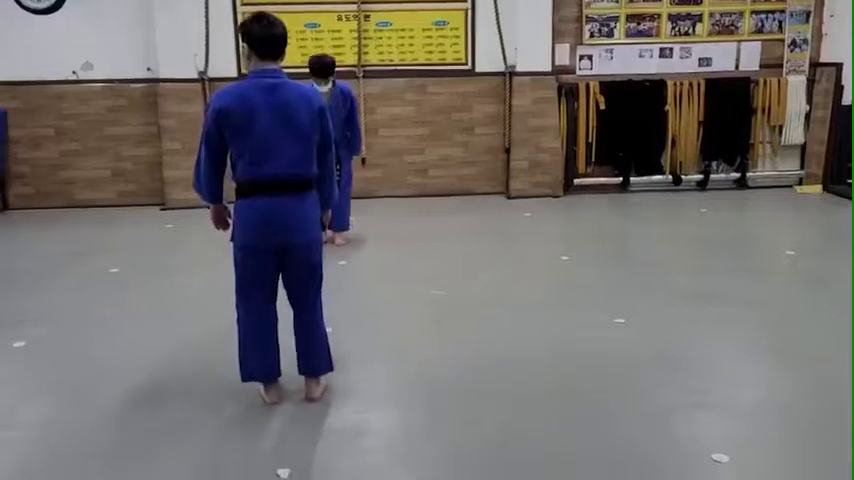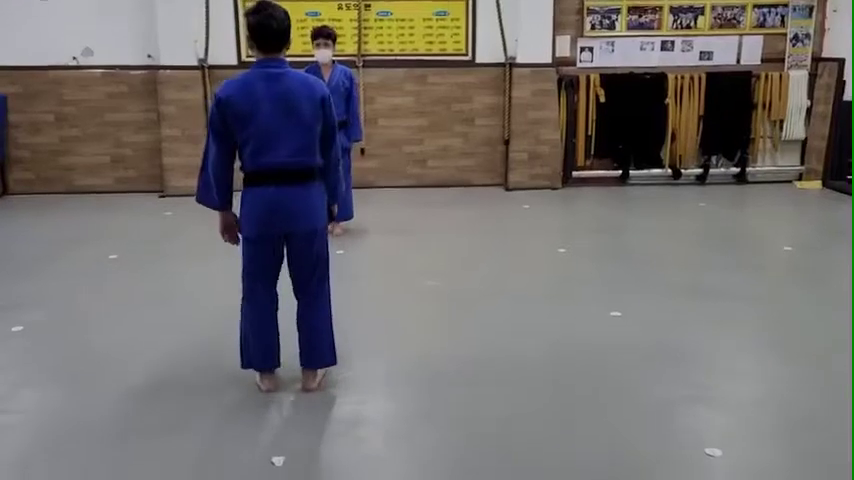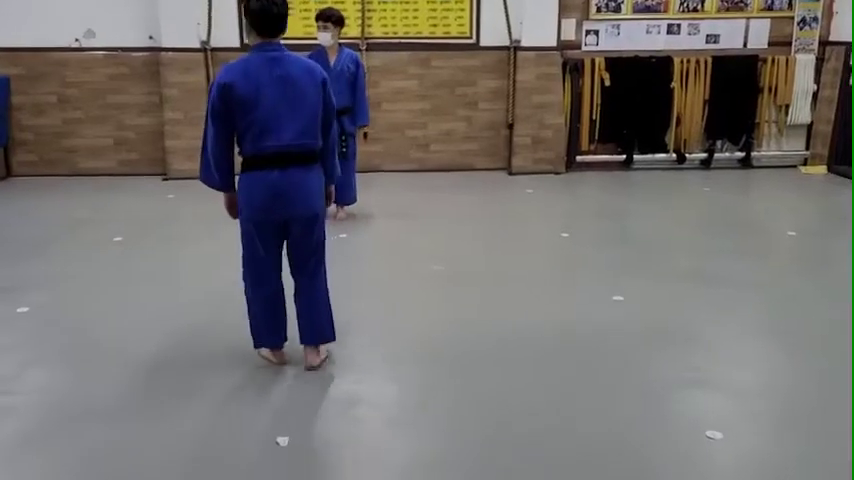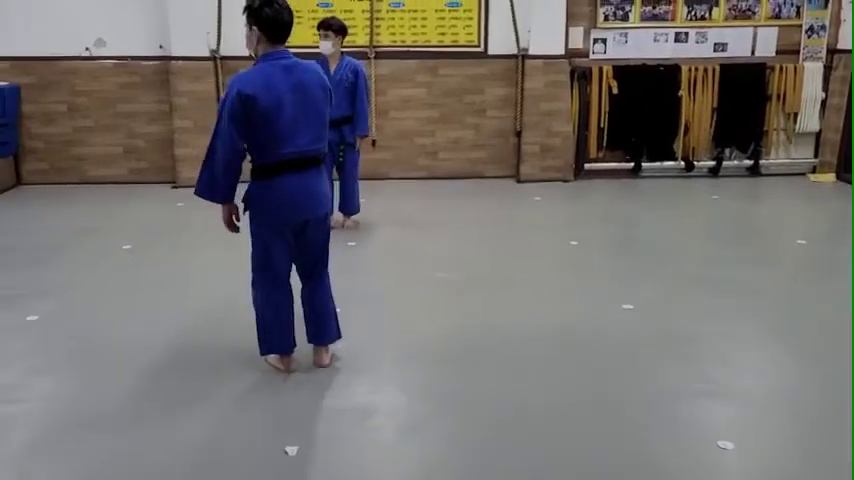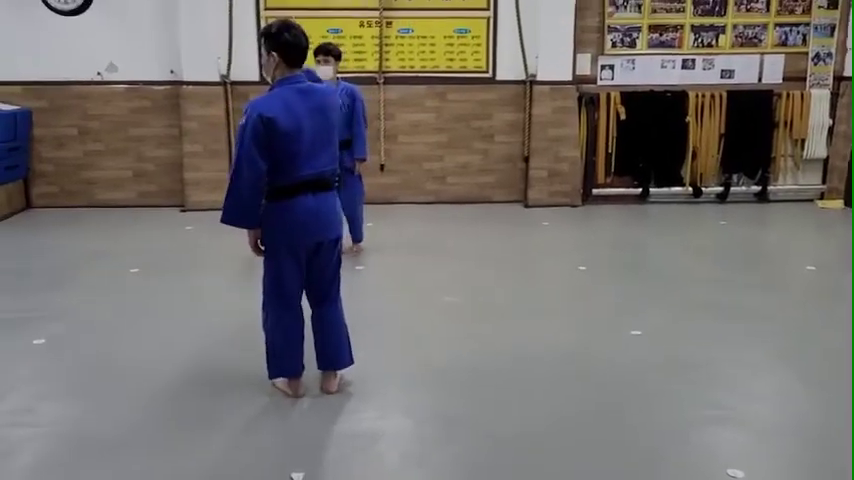
dt=0.4s
person 1, frame 1
left shoulder: (225, 101)
right shoulder: (311, 99)
left elbow: (211, 160)
right elbow: (326, 160)
left wrist: (215, 202)
right wrist: (324, 204)
left hip: (253, 213)
right hip: (301, 209)
left knee: (256, 301)
right knee: (306, 297)
left ankle: (269, 382)
right ankle: (314, 377)
person 1, frame 2
left shoulder: (229, 93)
right shoulder: (315, 89)
left elbow: (219, 157)
right elbow: (331, 153)
left wrist: (223, 210)
right wrist: (331, 200)
left hip: (259, 201)
right hip: (307, 198)
left knee: (258, 290)
right knee: (311, 288)
left ankle: (266, 371)
right ankle: (312, 369)
person 1, frame 3
left shoulder: (230, 77)
right shoulder: (314, 73)
left elbow: (218, 139)
right elbow: (328, 133)
left wrist: (227, 188)
right wrist: (329, 180)
left hip: (258, 184)
right hip: (306, 180)
left knee: (262, 270)
right knee: (310, 267)
left ankle: (273, 345)
right ankle: (314, 346)
person 1, frame 4
left shoulder: (244, 86)
right shoulder: (316, 74)
left elbow: (228, 147)
left wrist: (225, 199)
left hip: (271, 192)
right hip: (314, 185)
left knee: (271, 275)
right knee: (315, 270)
left ankle: (281, 352)
right ankle: (322, 346)
person 1, frame 5
left shoulder: (262, 109)
right shoulder: (327, 97)
left elbow: (250, 173)
left wrist: (251, 224)
left hip: (286, 214)
right hip: (326, 208)
left knee: (282, 298)
right knee: (326, 294)
left ankle: (290, 376)
right ankle: (331, 372)
person 2, frame 1
left shoulder: (345, 93)
left elbow: (353, 124)
left wrist: (354, 150)
left hip: (340, 150)
left knee: (340, 189)
left ankle: (338, 229)
person 2, frame 2
left shoulder: (346, 75)
right shoulder: (306, 75)
left elbow: (353, 108)
left wrist: (354, 136)
left hip: (339, 136)
left knee: (340, 178)
left ankle: (338, 219)
person 2, frame 3
left shoulder: (353, 59)
right shoulder: (312, 59)
left elbow: (359, 93)
left wrist: (360, 122)
left hip: (344, 121)
left knee: (345, 163)
left ankle: (341, 204)
person 2, frame 4
left shoulder: (354, 68)
left elbow: (361, 103)
left wrist: (360, 133)
left hip: (345, 131)
left knee: (348, 175)
left ankle: (348, 214)
person 2, frame 5
left shoulder: (351, 92)
left elbow: (359, 127)
left wrist: (359, 157)
left hip: (345, 156)
left knee: (352, 201)
left ankle: (356, 240)
